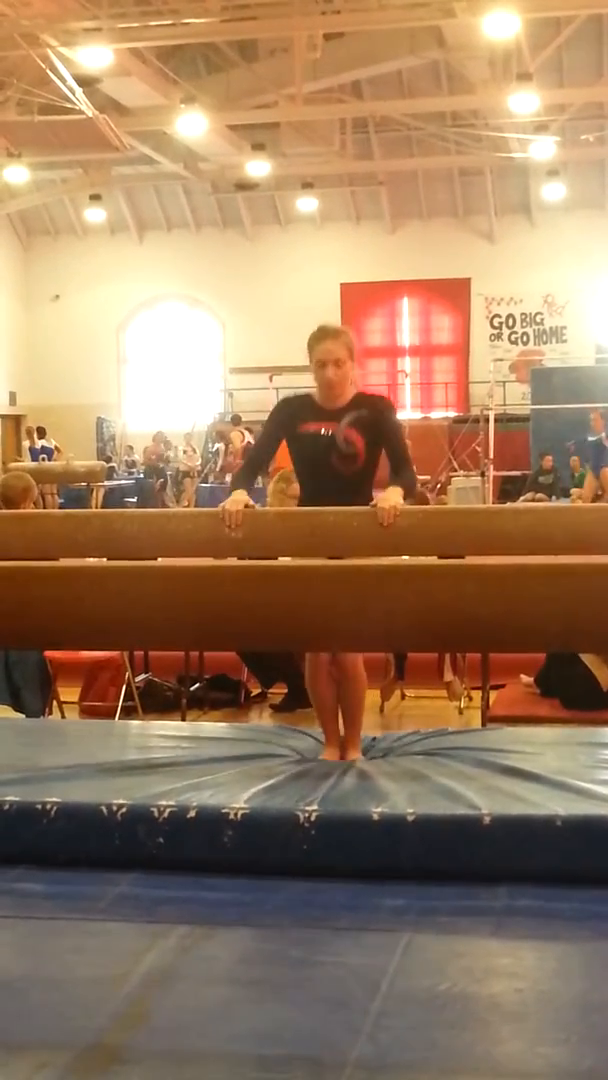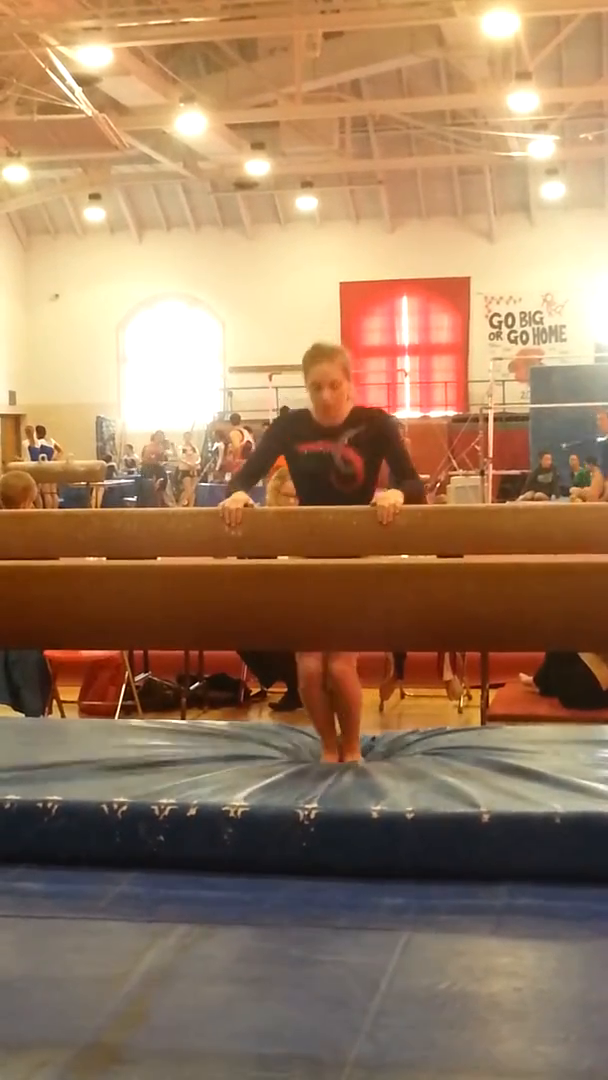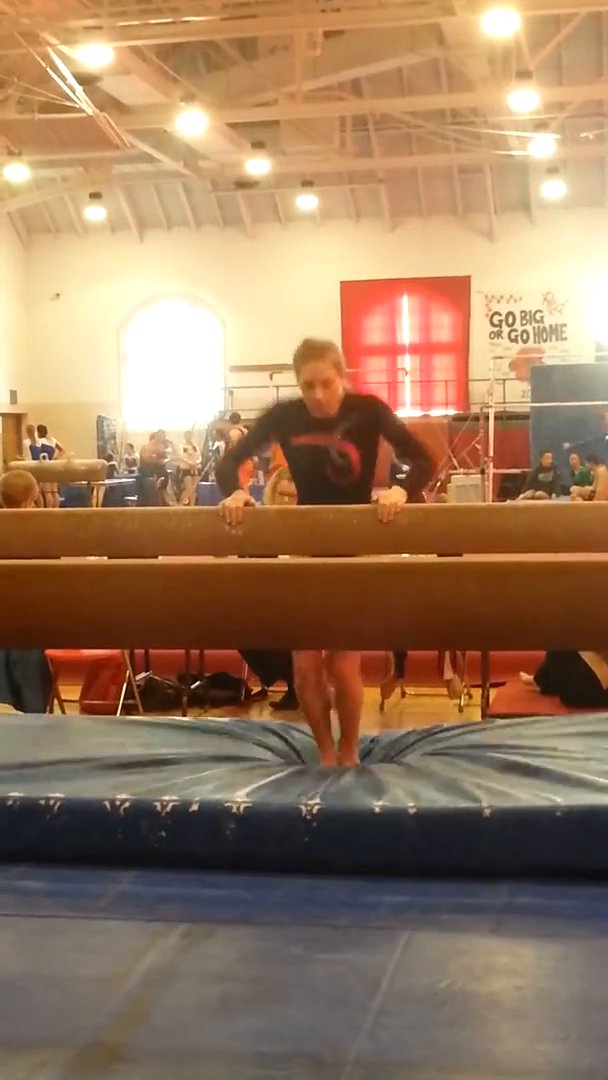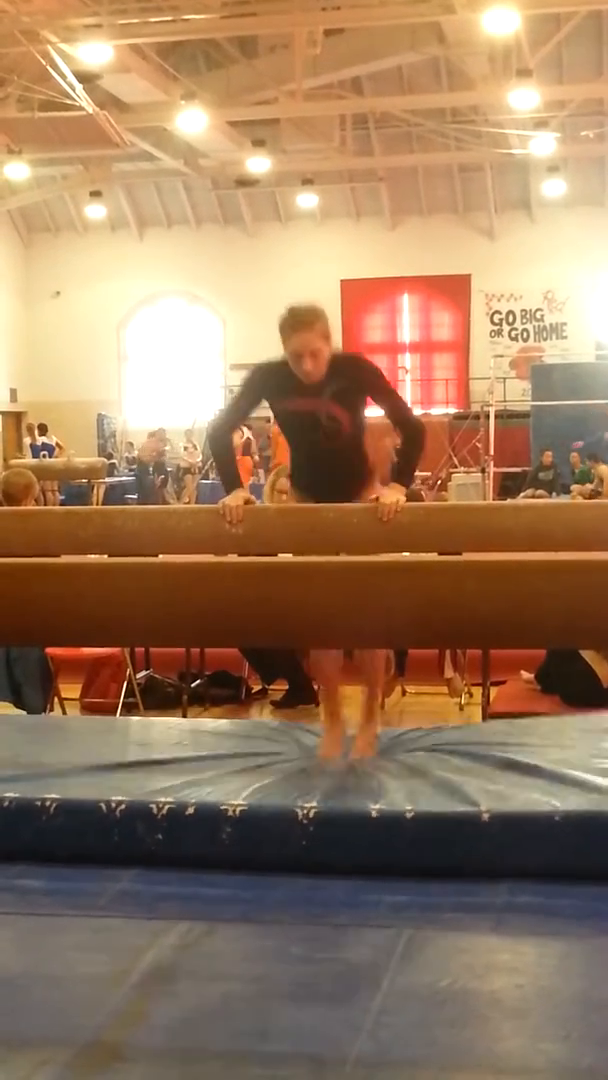
dt=0.1s
person 1, frame 1
left shoulder: (375, 410)
right shoulder: (291, 410)
left elbow: (406, 472)
right elbow: (252, 462)
left wrist: (397, 492)
right wrist: (237, 492)
left knee: (349, 658)
right knee: (319, 658)
left ankle: (353, 745)
right ankle: (331, 744)
person 1, frame 2
left shoulder: (374, 424)
right shoulder: (290, 426)
left elbow: (414, 483)
right elbow: (248, 472)
left wrist: (397, 494)
right wrist: (237, 495)
left knee: (340, 668)
right knee: (310, 671)
left ankle: (351, 748)
right ankle: (329, 747)
person 1, frame 3
left shoulder: (366, 410)
right shoulder: (283, 416)
left elbow: (422, 463)
right elbow: (229, 461)
left wrist: (401, 493)
right wrist: (234, 495)
left knee: (343, 666)
right knee: (305, 668)
left ankle: (349, 753)
right ankle: (327, 752)
person 1, frame 4
left shoulder: (355, 369)
right shoulder: (268, 377)
left elbow: (411, 430)
right elbow: (220, 432)
left wrist: (398, 485)
right wrist: (233, 488)
left hip: (360, 495)
right hip: (308, 500)
left ankle: (371, 717)
right ankle: (333, 723)
